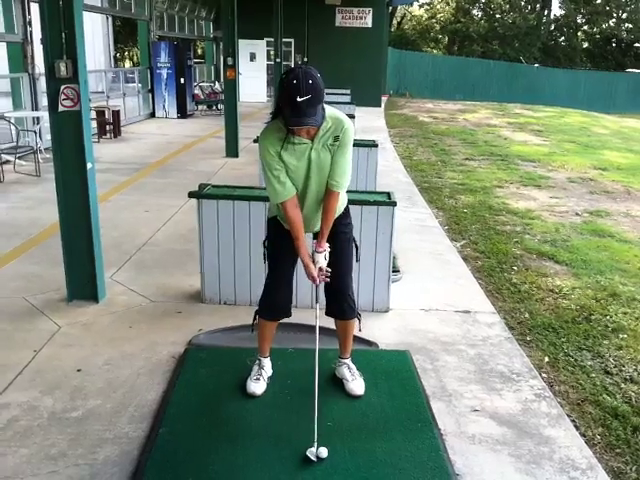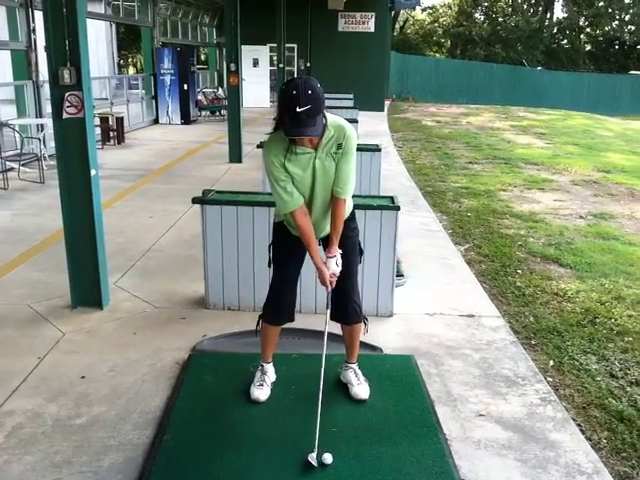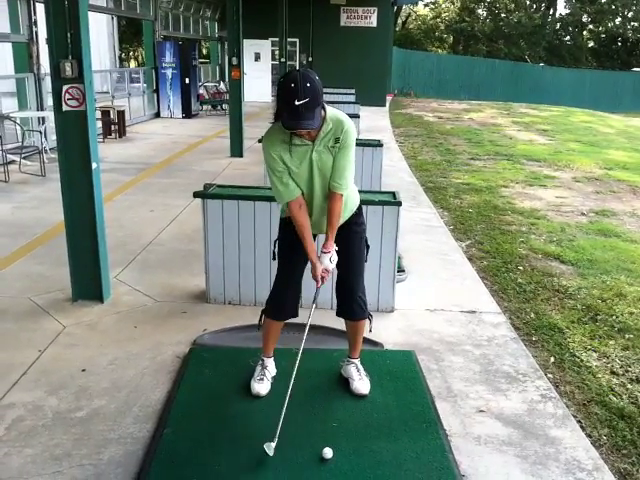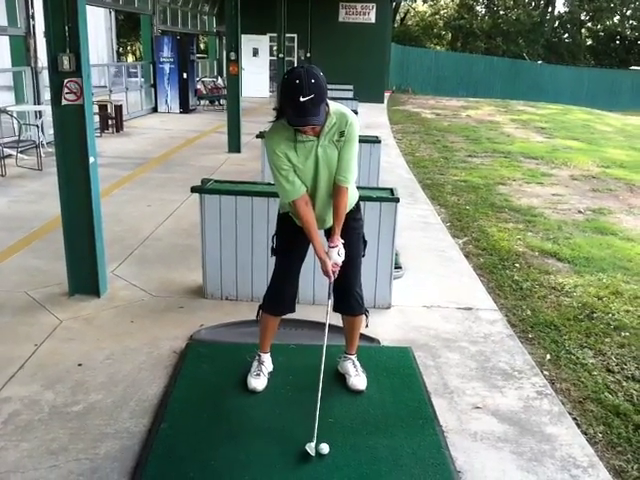
dt=0.7s
person 1, frame 1
left shoulder: (341, 127)
right shoulder: (270, 139)
left elbow: (334, 189)
right elbow: (287, 201)
left wrist: (322, 243)
right wrist: (304, 255)
left hip: (333, 217)
right hip: (285, 220)
left knee: (343, 291)
right knee: (275, 291)
left ankle: (345, 362)
right ankle: (263, 362)
person 1, frame 2
left shoulder: (344, 134)
right shoulder: (274, 150)
left elbow: (340, 196)
right elbow: (297, 210)
left wrist: (334, 249)
right wrist: (318, 263)
left hip: (339, 221)
right hip: (292, 227)
left knee: (349, 296)
right knee: (279, 295)
left ankle: (351, 367)
right ankle: (266, 367)
person 1, frame 3
left shoulder: (342, 127)
right shoulder: (273, 142)
left elbow: (338, 192)
right elbow: (295, 203)
left wrist: (329, 245)
right wrist: (313, 258)
left hip: (345, 216)
right hip: (297, 220)
left knee: (353, 292)
right knee: (283, 291)
left ankle: (353, 362)
right ankle: (266, 362)
person 1, frame 4
left shoulder: (346, 121)
right shoulder: (277, 139)
left elbow: (343, 184)
right elbow: (300, 200)
left wrist: (336, 237)
right wrist: (320, 252)
left hip: (344, 211)
right hip: (296, 216)
left knee: (351, 288)
right knee: (281, 286)
left ankle: (350, 358)
right ankle: (263, 357)
